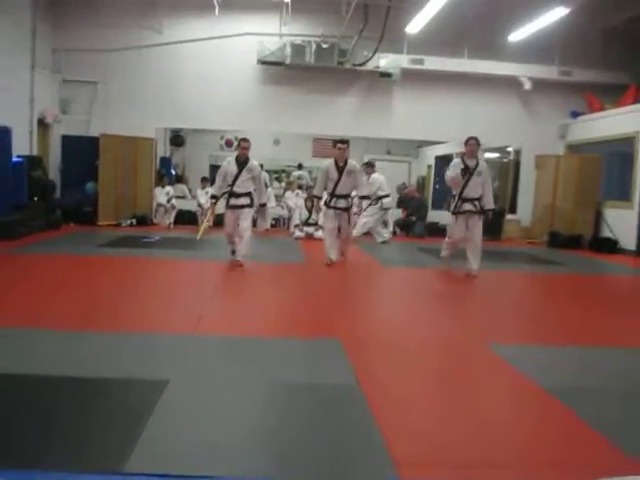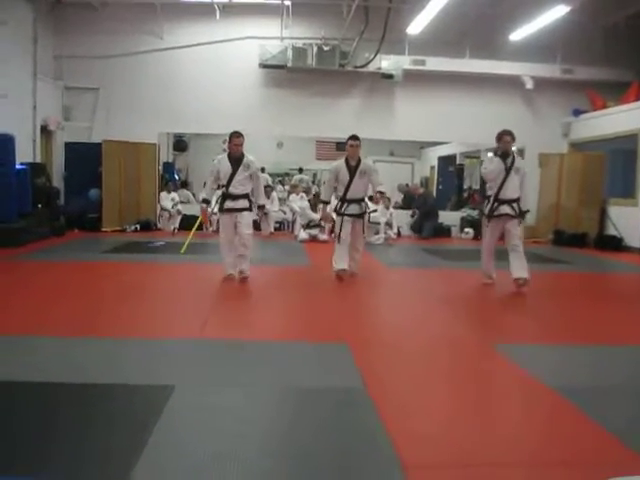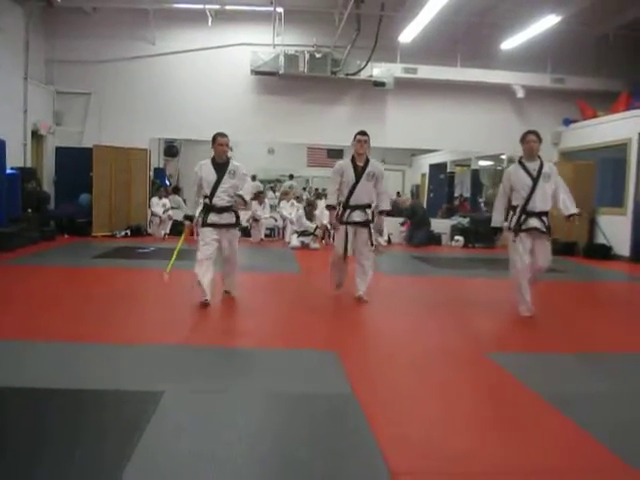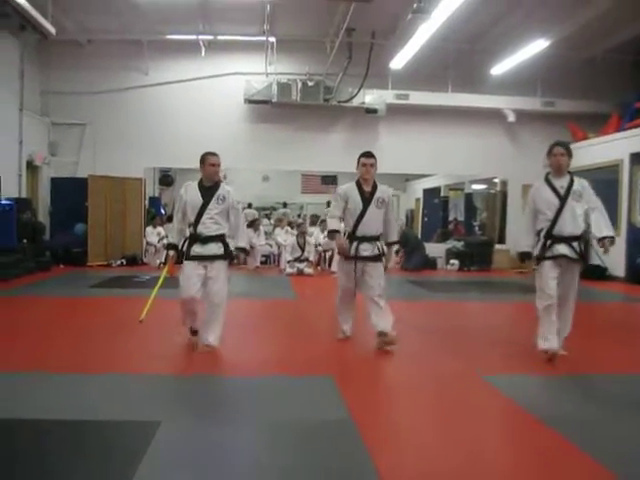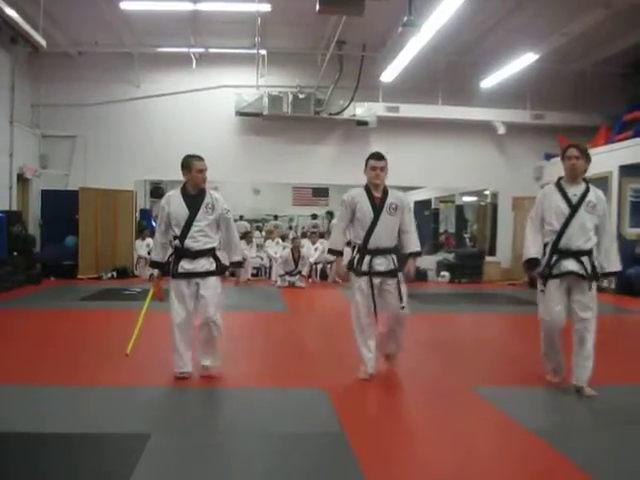
dt=0.7s
person 1, frame 1
left shoulder: (483, 166)
right shoulder: (457, 163)
left elbow: (487, 187)
right elbow: (449, 180)
left wrist: (488, 206)
right wrist: (461, 173)
left hip: (476, 206)
right hip: (460, 205)
left knee: (475, 238)
right knee: (456, 236)
left ankle: (472, 267)
right ankle: (447, 252)
person 1, frame 2
left shoulder: (519, 163)
right shoulder: (490, 160)
left elbow: (522, 187)
right elbow: (488, 175)
left wrist: (523, 208)
right wrist: (500, 159)
left hip: (513, 208)
right hip: (494, 207)
left knee: (516, 243)
right knee: (488, 244)
left ankle: (520, 276)
right ankle: (488, 274)
person 1, frame 3
left shoulder: (550, 169)
right shoulder: (512, 171)
left elbow: (561, 191)
right elbow: (502, 198)
left wrist: (571, 211)
right wrist: (498, 223)
left hip: (541, 222)
right hip: (519, 222)
left knee: (541, 264)
right knee: (521, 265)
left ankle: (526, 297)
right ankle: (525, 305)
person 1, frame 4
left shoulder: (582, 186)
right shoulder: (538, 188)
left elbow: (596, 212)
right elbow: (529, 221)
left wrist: (605, 234)
right wrist: (525, 250)
left hip: (573, 249)
right hip: (547, 249)
left knee: (566, 299)
right knee: (547, 298)
left ankle: (557, 342)
right ankle: (548, 345)
person 1, frame 5
left shoulder: (597, 197)
right shoulder: (547, 194)
left elbow: (605, 234)
right elbow: (534, 228)
left wrist: (609, 268)
right wrist: (532, 261)
left hip: (584, 266)
right hip: (553, 264)
left knee: (584, 324)
right knee: (551, 321)
left ankle: (581, 380)
right ankle: (554, 367)
person 2, frame 1
left shoulder: (254, 166)
right shoulder: (228, 163)
left elbow: (260, 185)
right elbow: (220, 180)
left wrist: (262, 203)
right wrist: (214, 197)
left hip: (246, 201)
right hip: (231, 200)
left knee: (244, 230)
right knee: (229, 229)
left ankle: (239, 257)
right ankle: (234, 247)
person 2, frame 2
left shoulder: (251, 162)
right shoulder: (219, 161)
left elbow: (257, 185)
right elbow: (211, 183)
left wrist: (261, 205)
right wrist: (205, 203)
left hip: (244, 204)
right hip: (226, 204)
left knee: (245, 237)
right knee: (226, 239)
left ankle: (243, 269)
right ankle: (230, 270)
person 2, frame 3
left shoulder: (237, 168)
right shoulder: (202, 167)
left elbow: (246, 187)
right elbow: (195, 194)
left wrist: (240, 198)
right wrist: (190, 219)
left hip: (229, 218)
right hip: (208, 217)
left knee: (230, 256)
right knee: (204, 256)
left ankle: (228, 287)
right ankle: (205, 295)
person 2, frame 4
left shoulder: (228, 193)
right shoulder: (187, 190)
left elbow: (237, 222)
right elbow: (179, 221)
left wrist: (241, 248)
right wrist: (173, 248)
left hip: (218, 249)
right hip: (193, 248)
left knee: (216, 296)
right knee: (188, 294)
left ankle: (210, 339)
right ankle: (194, 325)
person 2, frame 5
left shoulder: (216, 199)
right shoulder: (170, 200)
left elbow: (229, 232)
right elbow: (161, 234)
left wrist: (236, 263)
right wrist: (157, 266)
left hip: (208, 264)
right hip: (180, 265)
left knee: (211, 316)
right knee: (180, 318)
left ankle: (208, 361)
right ankle: (183, 366)
person 3, frame 1
left shoulder: (354, 167)
right shoulder: (326, 166)
left elbow: (359, 185)
right elbow: (320, 185)
right wrist: (317, 202)
left hip: (346, 202)
right hip: (331, 202)
left knee: (346, 231)
right knee: (330, 229)
left ankle: (342, 250)
right ankle: (331, 256)
person 3, frame 2
left shoulder: (369, 167)
right shoulder: (337, 167)
left elbow: (377, 183)
right elbow: (328, 187)
right wrist: (324, 209)
left hip: (360, 207)
right hip: (343, 207)
left knee: (358, 241)
right knee: (342, 239)
left ankle: (353, 268)
right ankle: (340, 269)
person 3, frame 3
left shoulder: (377, 168)
right shoulder: (341, 166)
left elbow: (381, 193)
right elbow: (332, 190)
left wrist: (381, 216)
right wrist: (332, 213)
left hip: (365, 216)
right hip: (345, 214)
left knee: (365, 255)
right knee: (340, 253)
left ankle: (361, 291)
right ankle: (338, 279)
person 3, frame 4
left shoulder: (386, 193)
right shoulder: (344, 191)
left elbow: (390, 222)
right elbow: (333, 216)
left wrist: (390, 248)
right wrist: (337, 237)
left hip: (374, 249)
right hip: (351, 247)
left knee: (377, 293)
right knee: (346, 292)
left ankle: (384, 333)
right ankle: (345, 328)
person 3, frame 5
left shoulder: (400, 199)
right shoulder: (352, 198)
left elbow: (408, 231)
right elbow: (339, 229)
left wrist: (411, 259)
right wrist: (339, 259)
left hip: (390, 263)
right hip: (362, 263)
left knee: (398, 313)
right knee: (364, 316)
left ankle: (387, 347)
right ankle: (367, 363)
